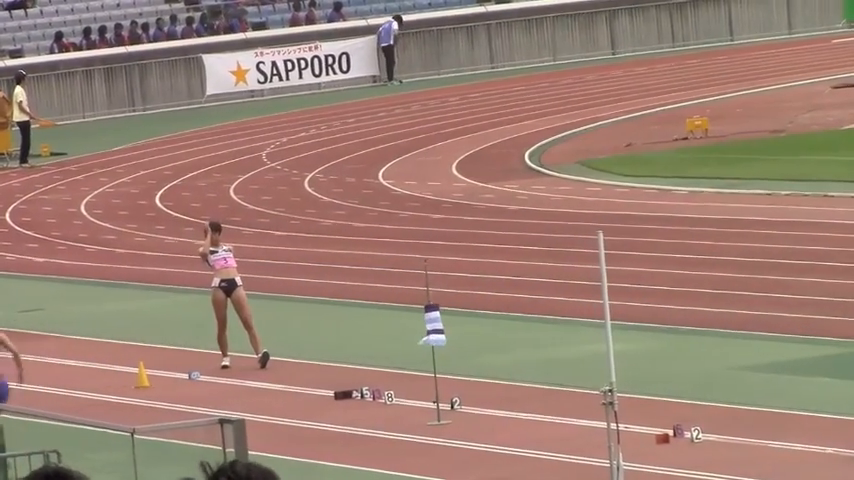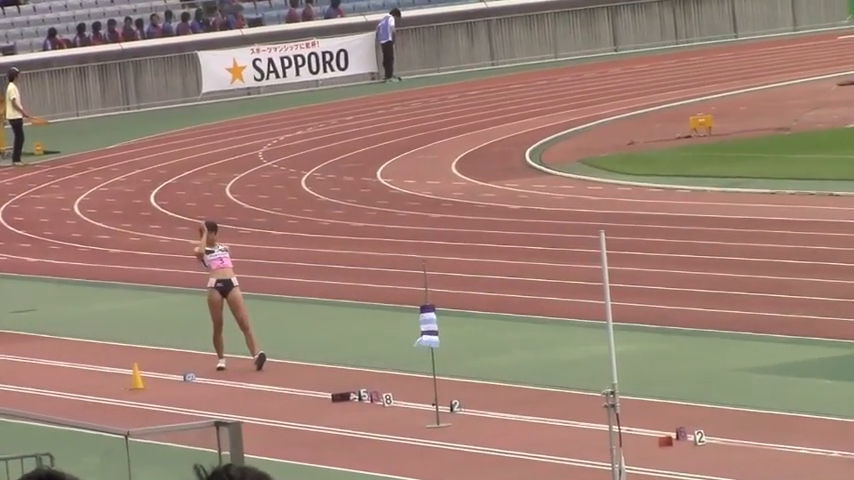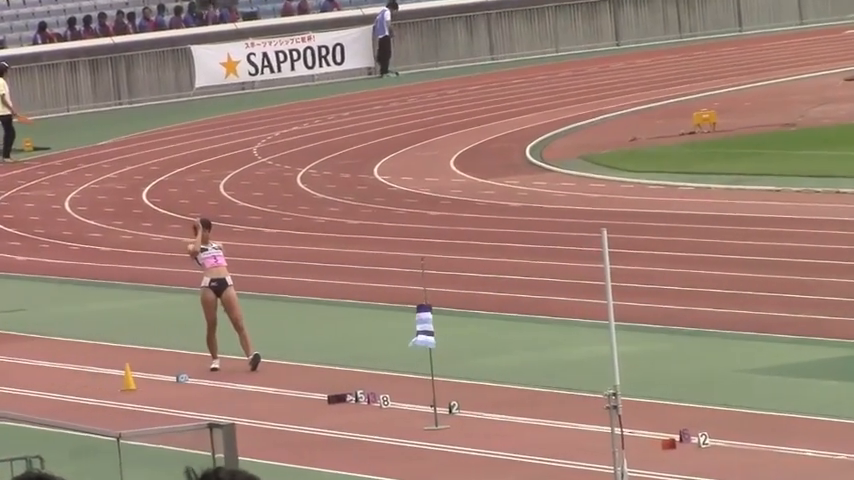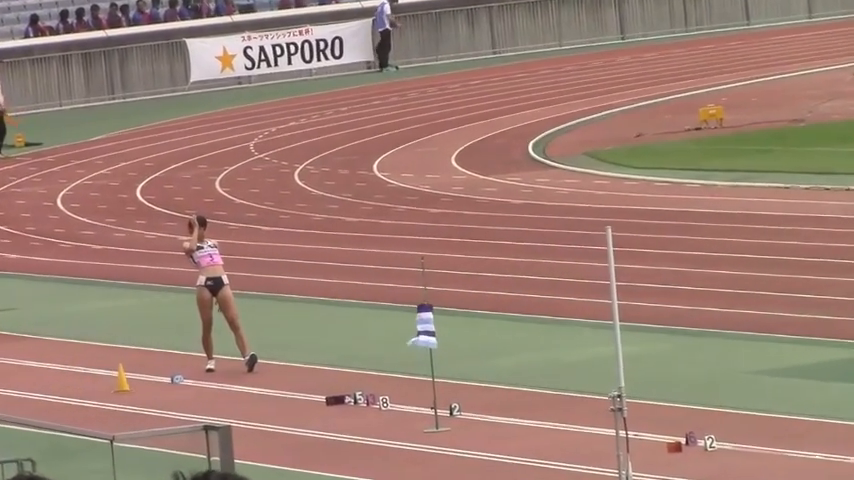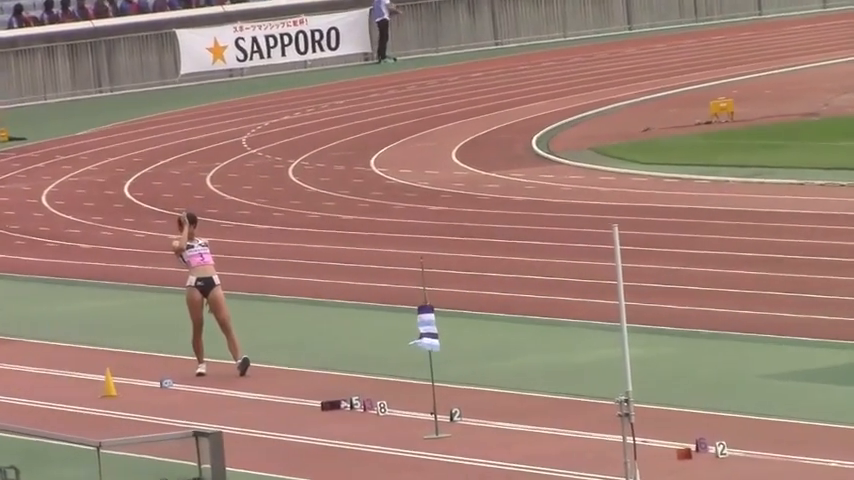
dt=0.2s
person 1, frame 1
left shoulder: (229, 248)
right shoulder: (205, 250)
right elbow: (204, 252)
right wrist: (208, 234)
left hip: (235, 283)
right hip: (219, 285)
left knee: (248, 322)
right knee: (222, 325)
left ankle: (260, 353)
right ankle: (225, 357)
person 1, frame 2
left shoulder: (225, 248)
right shoulder: (200, 250)
right elbow: (200, 252)
right wrist: (204, 233)
left hip: (231, 283)
right hip: (215, 285)
left knee: (244, 323)
right knee: (217, 325)
left ankle: (256, 355)
right ankle: (221, 358)
person 1, frame 3
left shoulder: (218, 246)
right shoulder: (193, 247)
right elbow: (195, 250)
right wrist: (199, 231)
left hip: (225, 283)
right hip: (209, 284)
left knee: (239, 323)
right knee: (211, 325)
left ankle: (251, 355)
right ankle: (215, 359)
person 1, frame 4
left shoulder: (214, 244)
right shoulder: (188, 245)
right elbow: (191, 248)
right wrist: (195, 229)
left hip: (221, 282)
right hip: (204, 283)
left knee: (235, 323)
right knee: (207, 325)
left ankle: (247, 356)
right ankle: (210, 360)
person 1, frame 5
left shoulder: (204, 242)
right shoulder: (177, 244)
right elbow: (181, 247)
right wrist: (185, 226)
left hip: (213, 282)
right hip: (194, 284)
left knee: (226, 325)
right knee: (197, 327)
left ankle: (239, 359)
right ankle: (201, 363)
